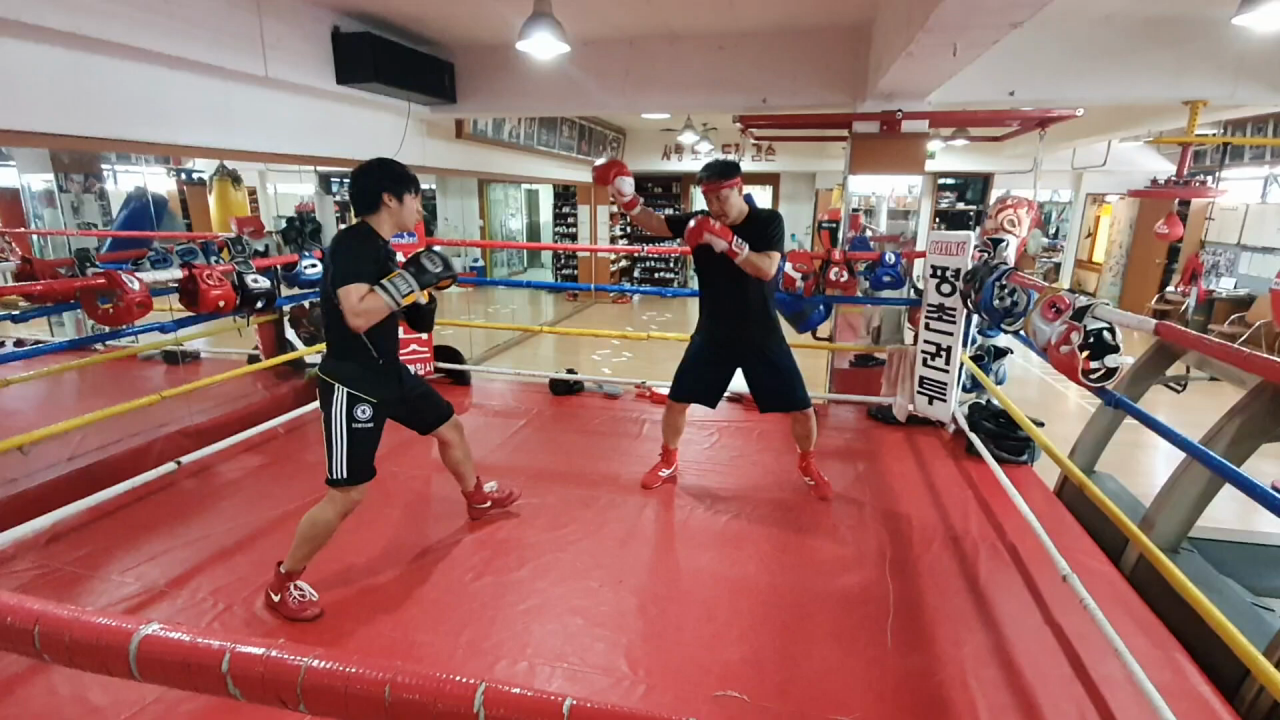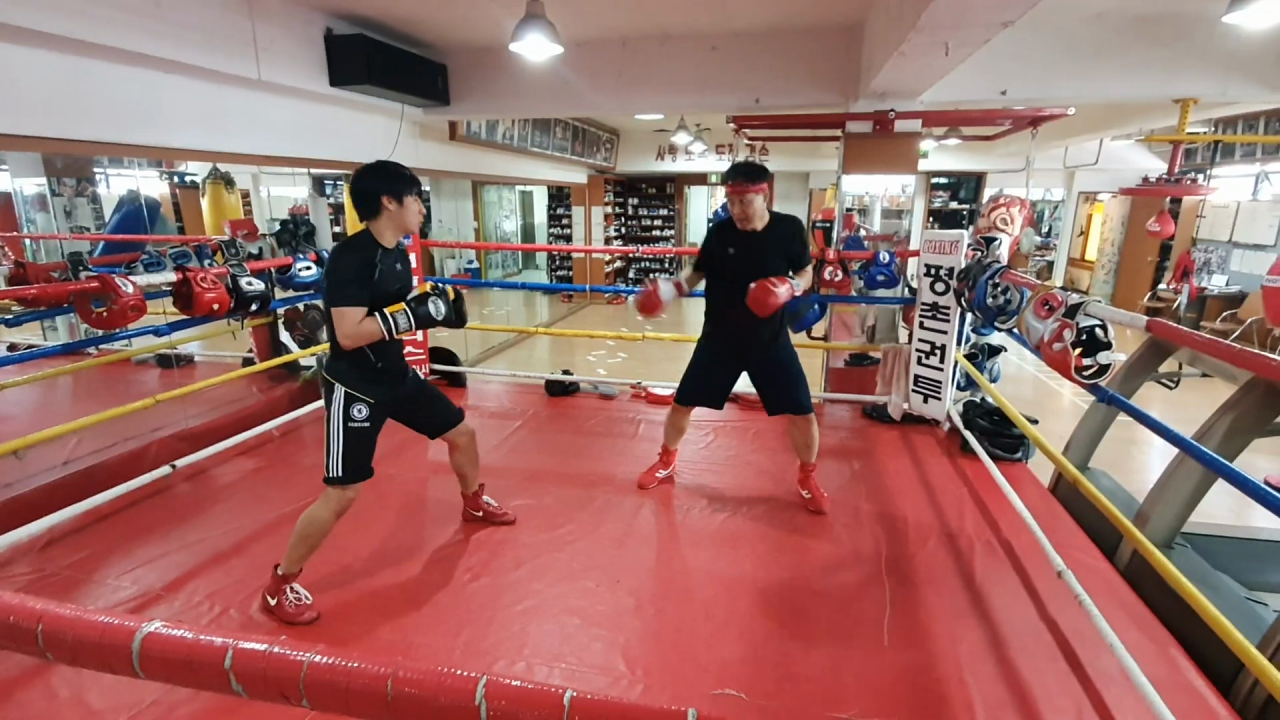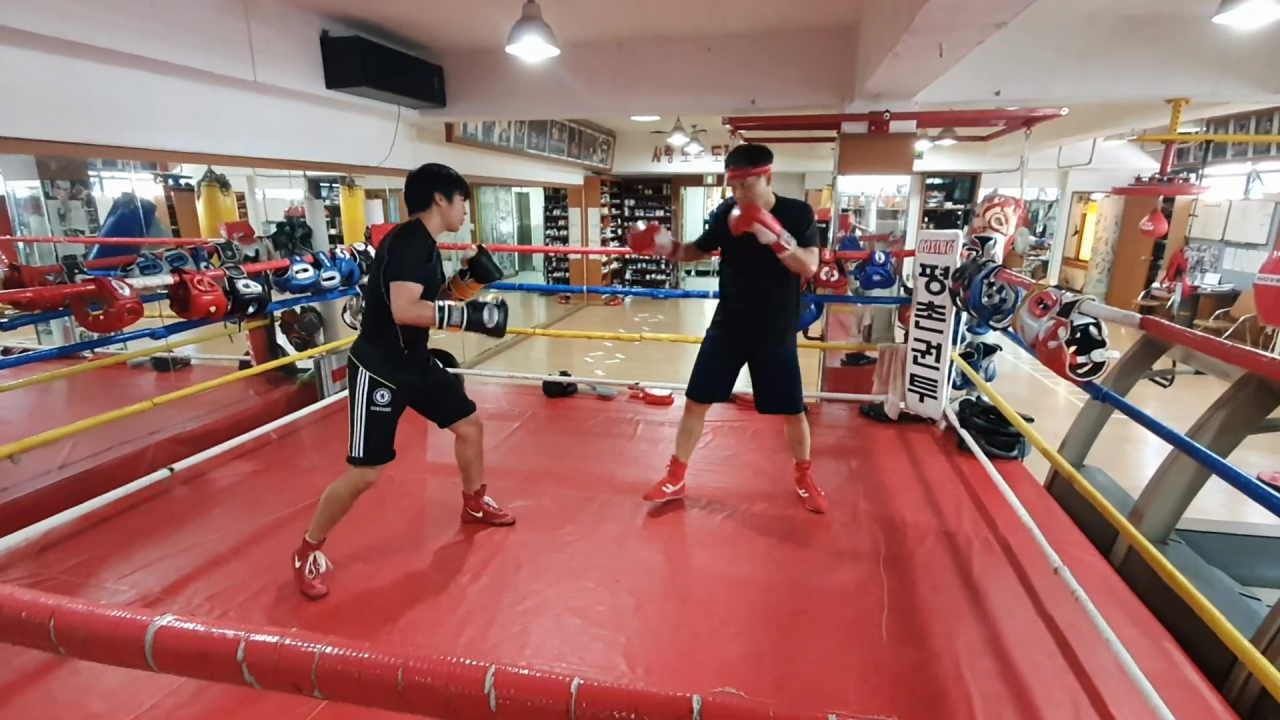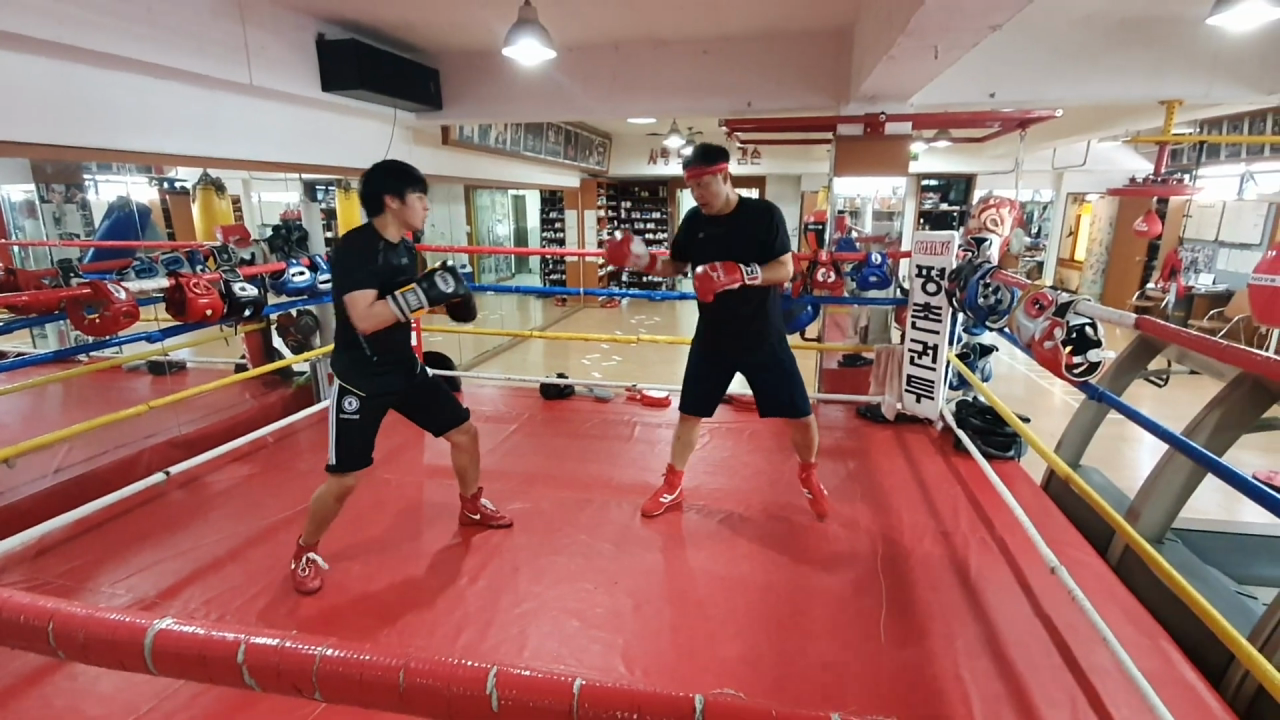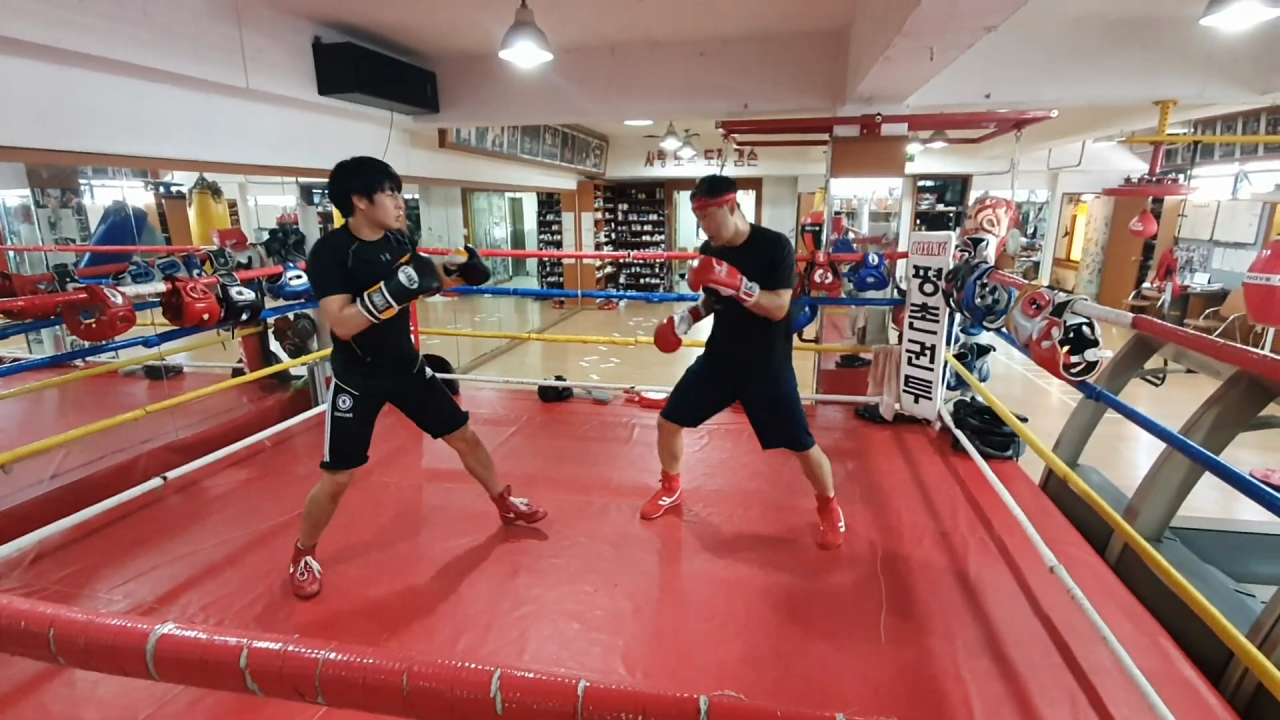
dt=0.3s
person 1, frame 1
left shoulder: (383, 245)
right shoulder: (352, 245)
right elbow: (357, 315)
left wrist: (416, 304)
right wrist: (413, 276)
left hip: (389, 372)
right hip: (352, 384)
left knee: (449, 426)
right knee: (347, 495)
left ankle: (477, 496)
right ankle: (284, 581)
person 1, frame 2
left shoulder: (397, 252)
right shoulder: (350, 256)
right elbow: (349, 334)
left wrist: (436, 303)
right wrist: (413, 314)
left hip: (397, 374)
right hip: (355, 387)
left knee: (461, 432)
right knee: (341, 494)
left ankle: (474, 503)
right ankle: (281, 584)
person 1, frame 3
left shoulder: (425, 243)
right shoulder: (408, 240)
right elbow: (405, 310)
left wrist: (468, 277)
right wrist: (469, 313)
left hip: (416, 362)
right hip: (378, 369)
left knee: (469, 424)
right knee: (364, 473)
left ankle: (474, 503)
right ankle: (310, 550)
person 1, frame 4
left shoulder: (404, 247)
right shoulder: (353, 248)
right elbow: (365, 319)
left wrist: (443, 293)
right wrist: (427, 292)
left hip: (404, 367)
right hip: (359, 378)
left knee: (465, 432)
right knee: (344, 481)
left ankle: (471, 506)
right ankle: (305, 551)
person 1, frame 5
left shoulder: (399, 241)
right shoulder: (328, 252)
left elbow: (422, 287)
right elbow: (342, 325)
left wrist: (450, 267)
right wrist: (393, 289)
left hip: (406, 366)
right hip: (356, 377)
left knee: (464, 436)
right knee: (338, 478)
left ankle: (506, 502)
right ankle: (303, 555)
person 2, frame 1
left shoulder: (769, 221)
right shoulder: (700, 223)
left elbow: (767, 269)
right elbow: (653, 224)
left wrist: (726, 241)
right wrist: (627, 198)
left hip: (762, 335)
right hip: (713, 334)
left knee: (801, 409)
right knee: (677, 400)
left ankle: (807, 464)
right ankle: (668, 461)
person 2, frame 2
left shoulder: (790, 229)
right shoulder: (719, 233)
left elbow: (806, 274)
right elbow: (697, 273)
left wrist: (789, 288)
right wrist: (672, 288)
left hip: (770, 340)
right hip: (719, 338)
left knee: (802, 414)
right knee: (683, 403)
left ankle: (807, 479)
right ankle: (666, 461)
person 2, frame 3
left shoulder: (798, 213)
right shoulder: (728, 213)
left elbow: (810, 266)
right elbow: (696, 252)
left wrist: (774, 234)
right wrist: (665, 245)
left hip: (776, 332)
right hip: (727, 327)
left knee: (792, 411)
right knee: (698, 401)
left ankle: (803, 477)
right ankle: (675, 476)
person 2, frame 4
left shoulder: (765, 214)
right shoulder: (696, 219)
left elbow: (785, 270)
right elbow: (674, 265)
left wrist: (739, 274)
right wrist: (642, 258)
left hip: (763, 337)
right hip: (712, 336)
left knee: (801, 416)
right knee: (689, 413)
left ankle: (808, 476)
right ankle: (673, 485)
person 2, frame 5
left shoulder: (775, 246)
right shoulder: (710, 250)
left elbow: (778, 309)
left wrist: (734, 283)
right wrist: (690, 314)
left hip: (766, 363)
right hip: (719, 355)
left knee: (802, 445)
right knee: (669, 421)
left ankle: (829, 507)
right ankle: (670, 488)
